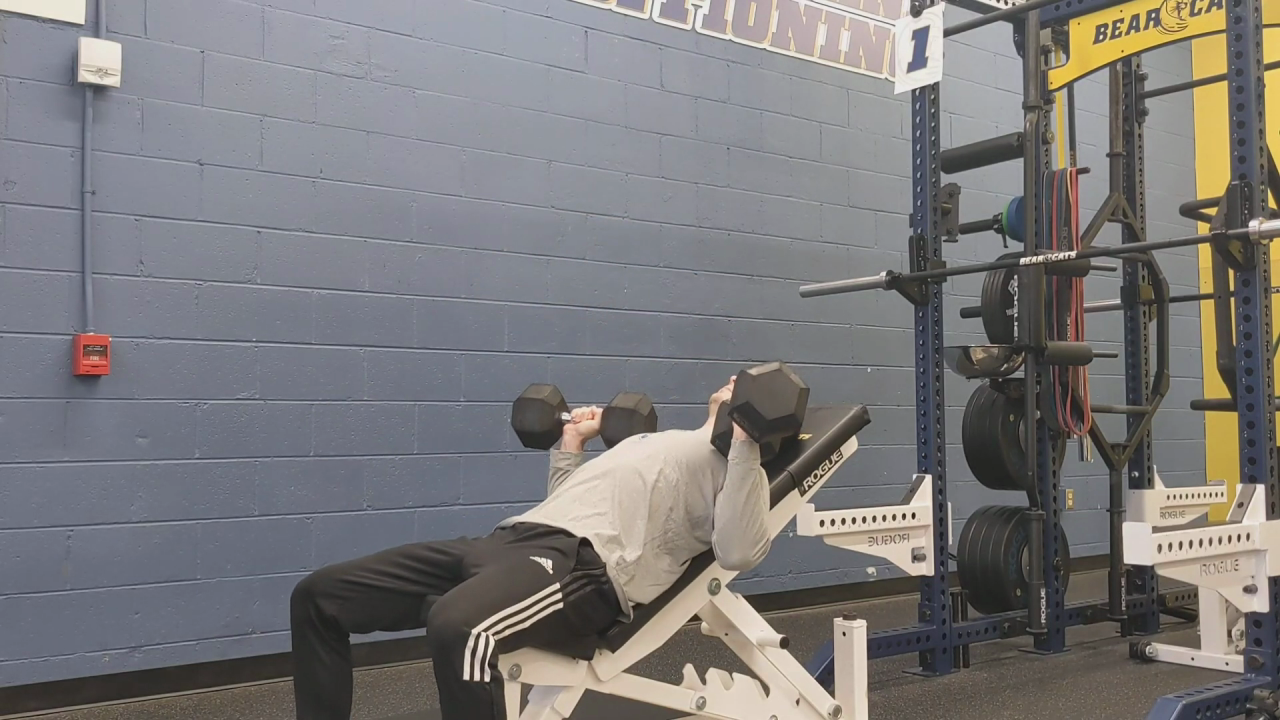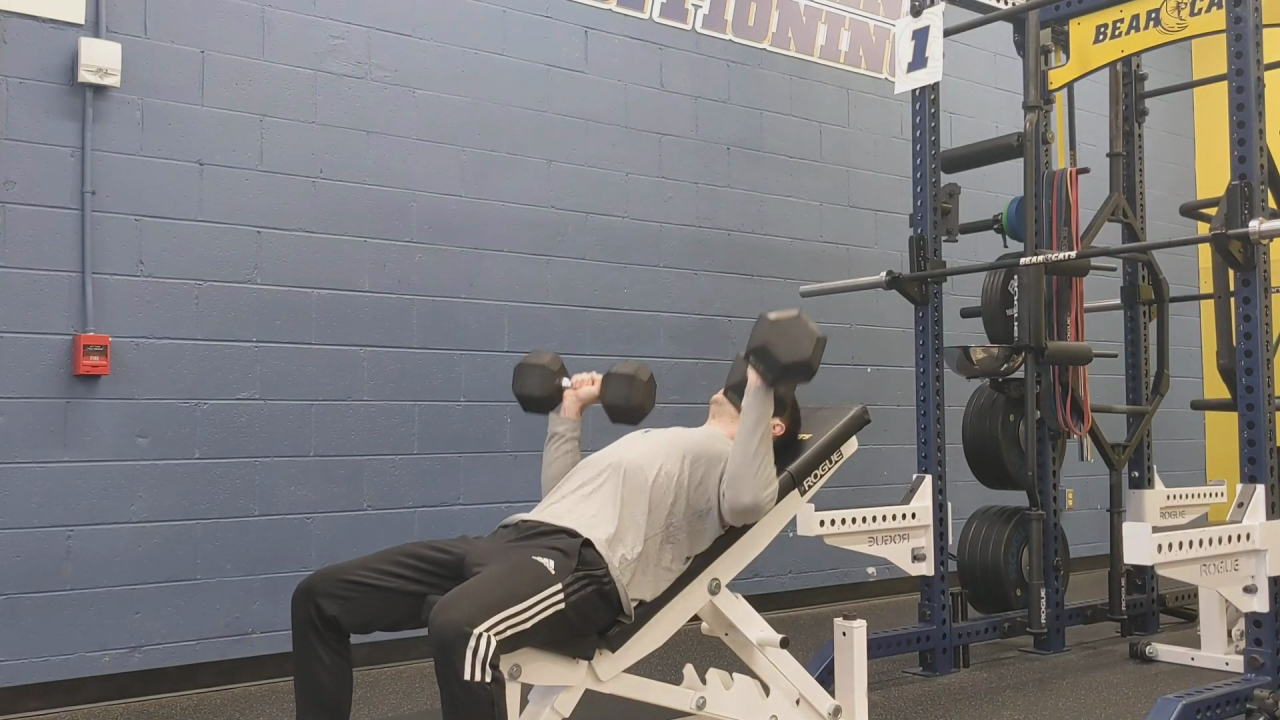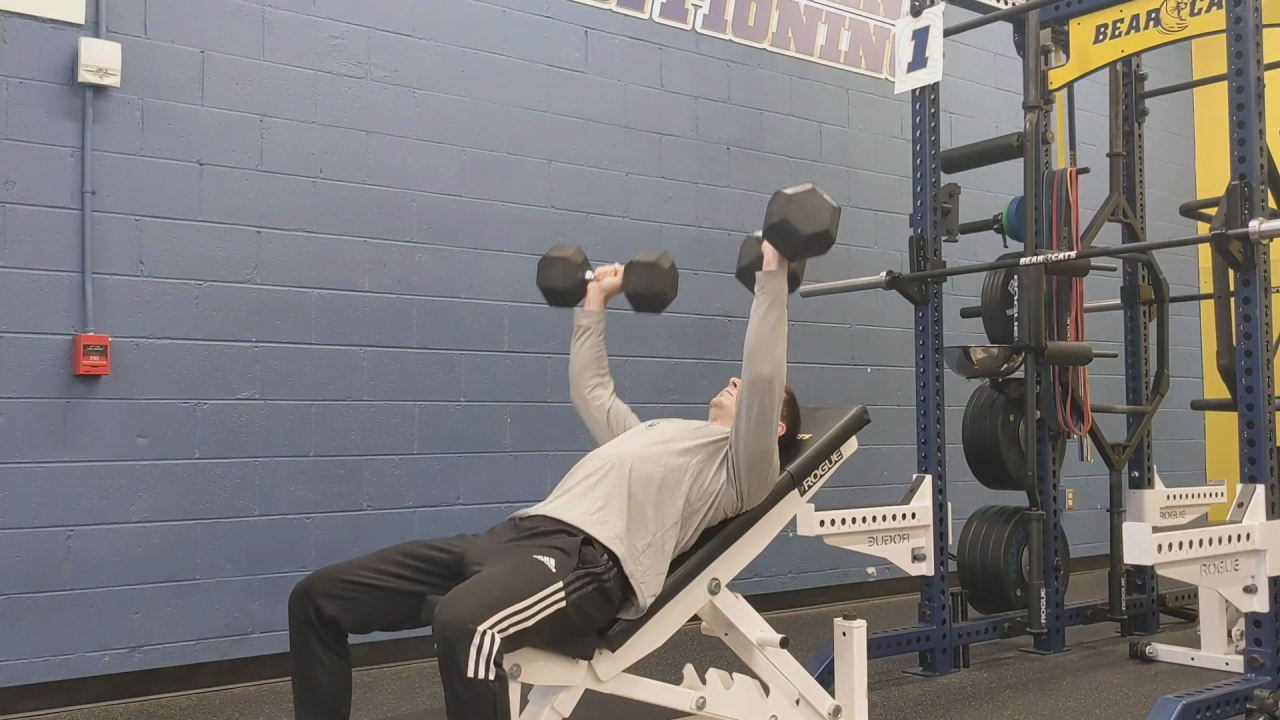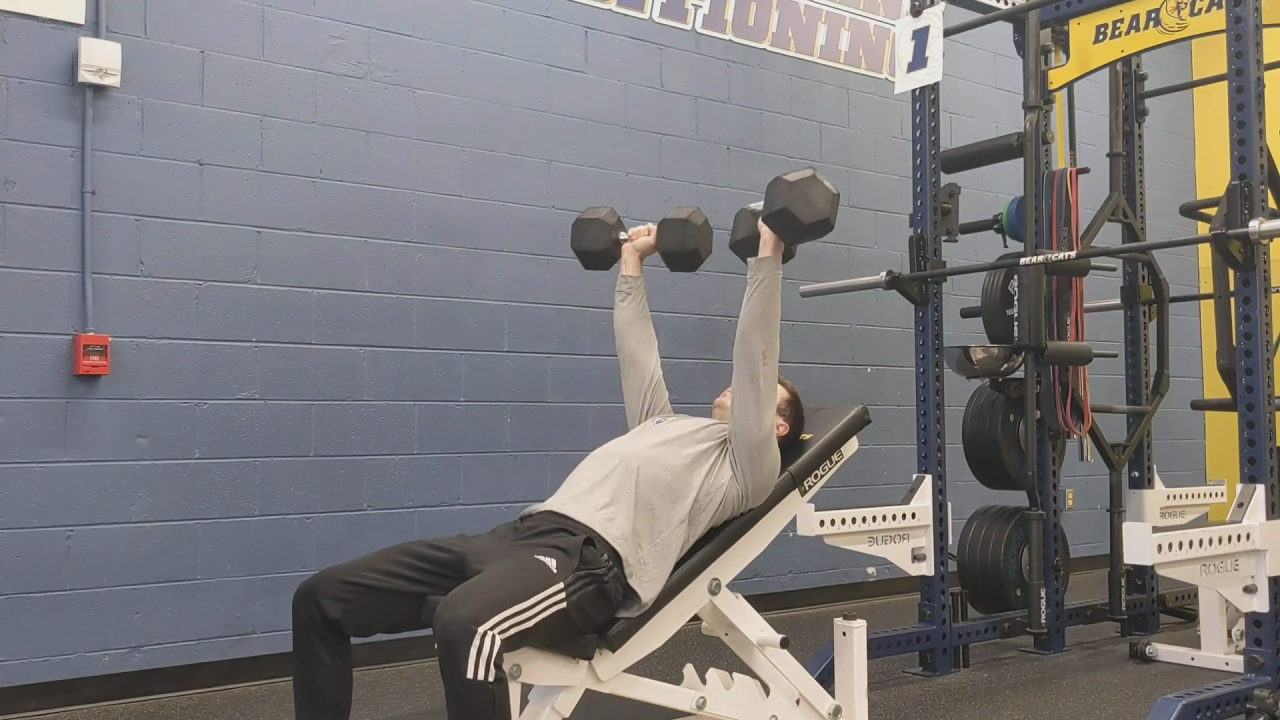
dt=0.4s
person 1, frame 1
left shoulder: (736, 463)
right shoulder: (659, 441)
left elbow: (738, 551)
left wrist: (744, 439)
right wrist: (572, 441)
left hip: (581, 563)
right hip: (512, 538)
left knee: (459, 630)
right knee: (318, 596)
person 1, frame 2
left shoulder: (733, 457)
right shoulder: (663, 438)
left elbow: (748, 498)
left wrist: (760, 383)
right wrist: (570, 408)
left hip: (582, 562)
right hip: (513, 536)
left knee: (461, 629)
right knee: (321, 595)
person 1, frame 3
left shoulder: (740, 467)
right shoulder: (658, 431)
left elbow: (765, 375)
right elbow: (590, 392)
left wrist: (772, 275)
right wrist: (594, 302)
left hip: (585, 561)
right hip: (513, 535)
left knee: (465, 628)
right knee: (317, 597)
person 1, frame 4
left shoulder: (746, 465)
right shoulder: (669, 429)
left elbow: (755, 358)
right elbow: (638, 353)
left wrist: (766, 256)
right wrist: (632, 260)
left hip: (588, 559)
right hip: (520, 535)
left knee: (466, 627)
right knee: (321, 598)
